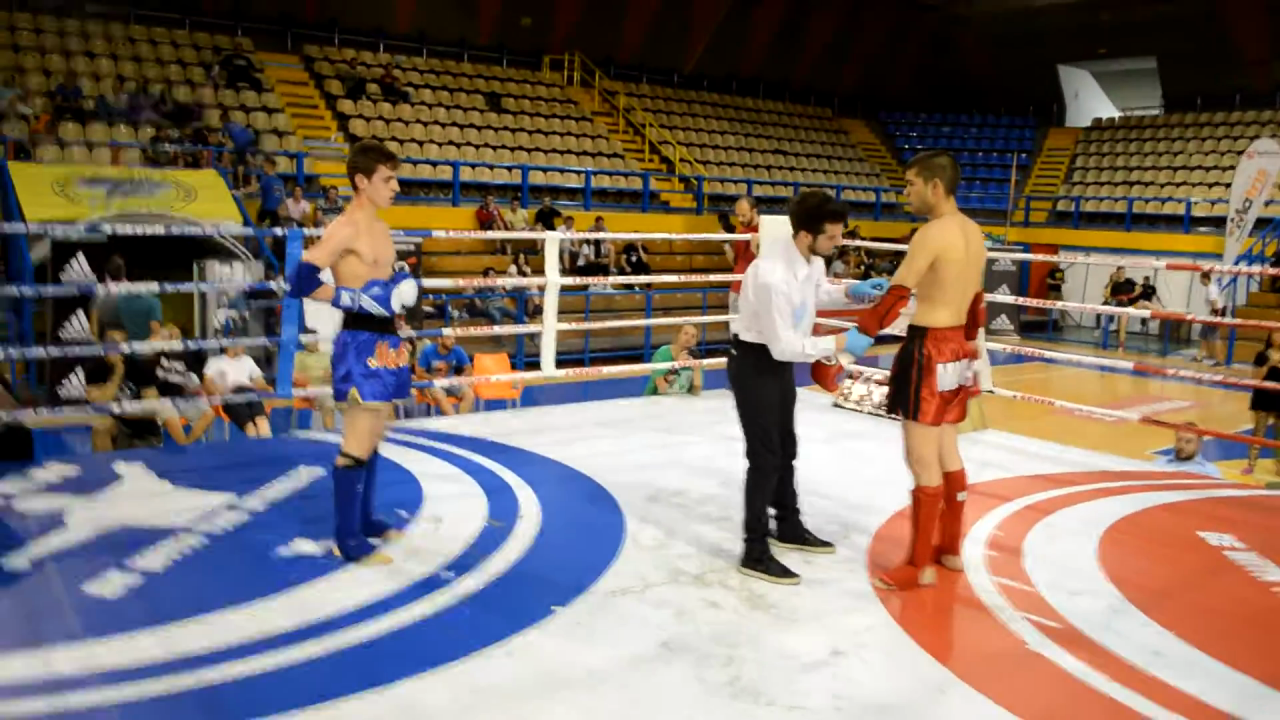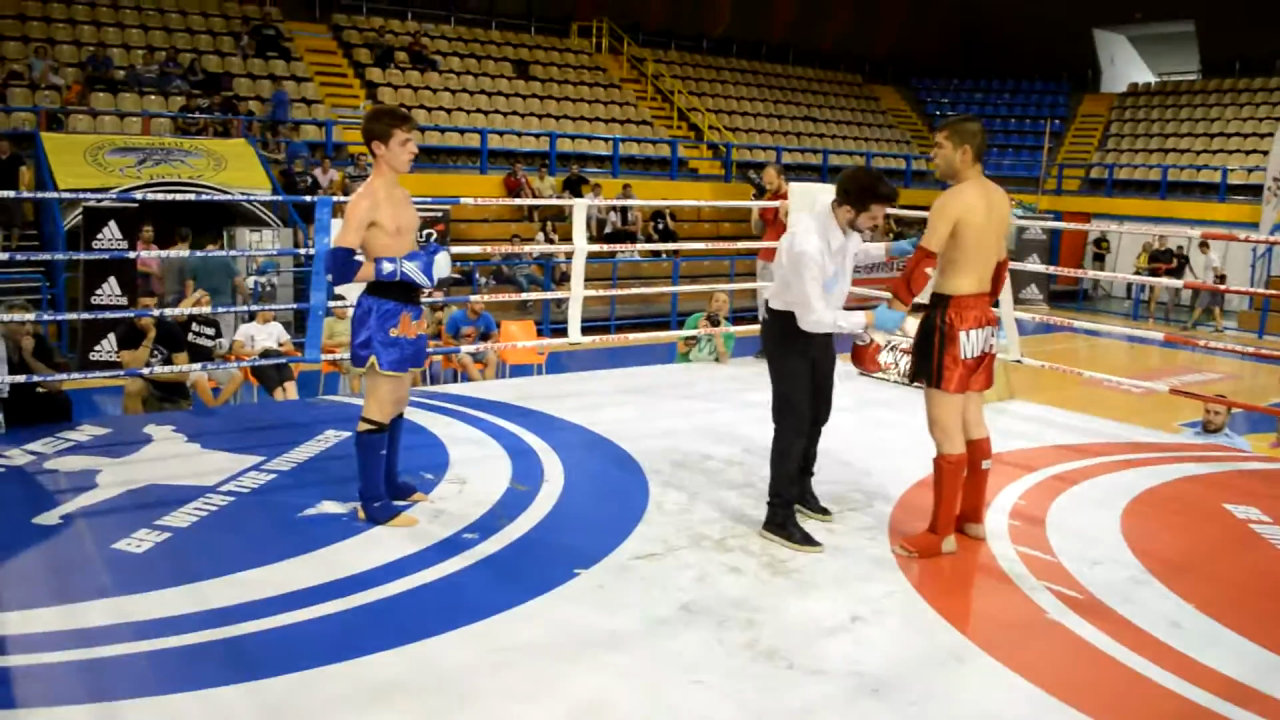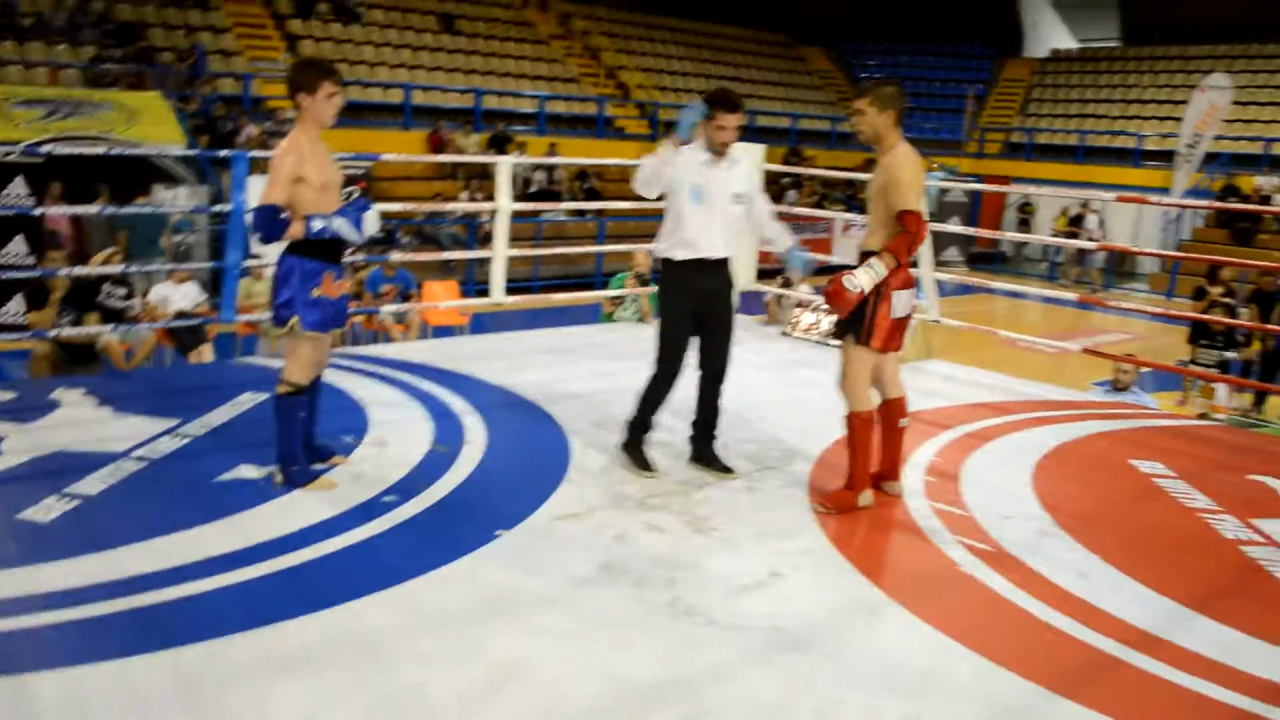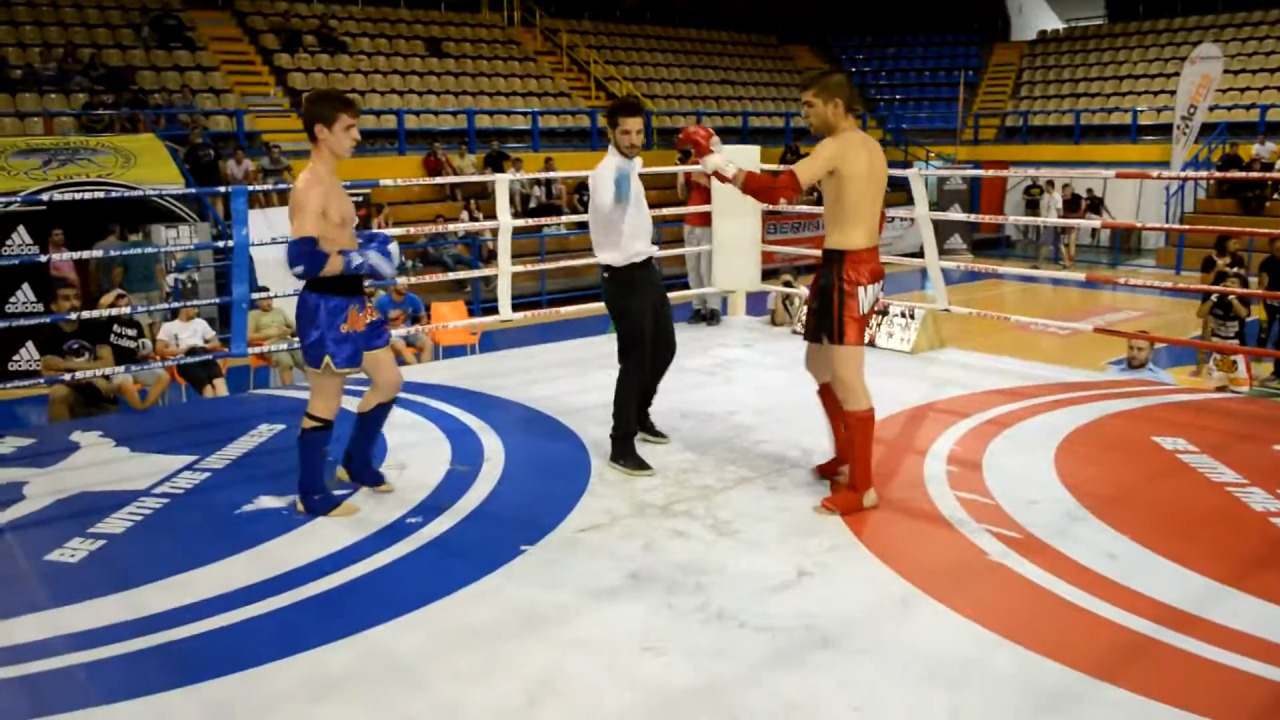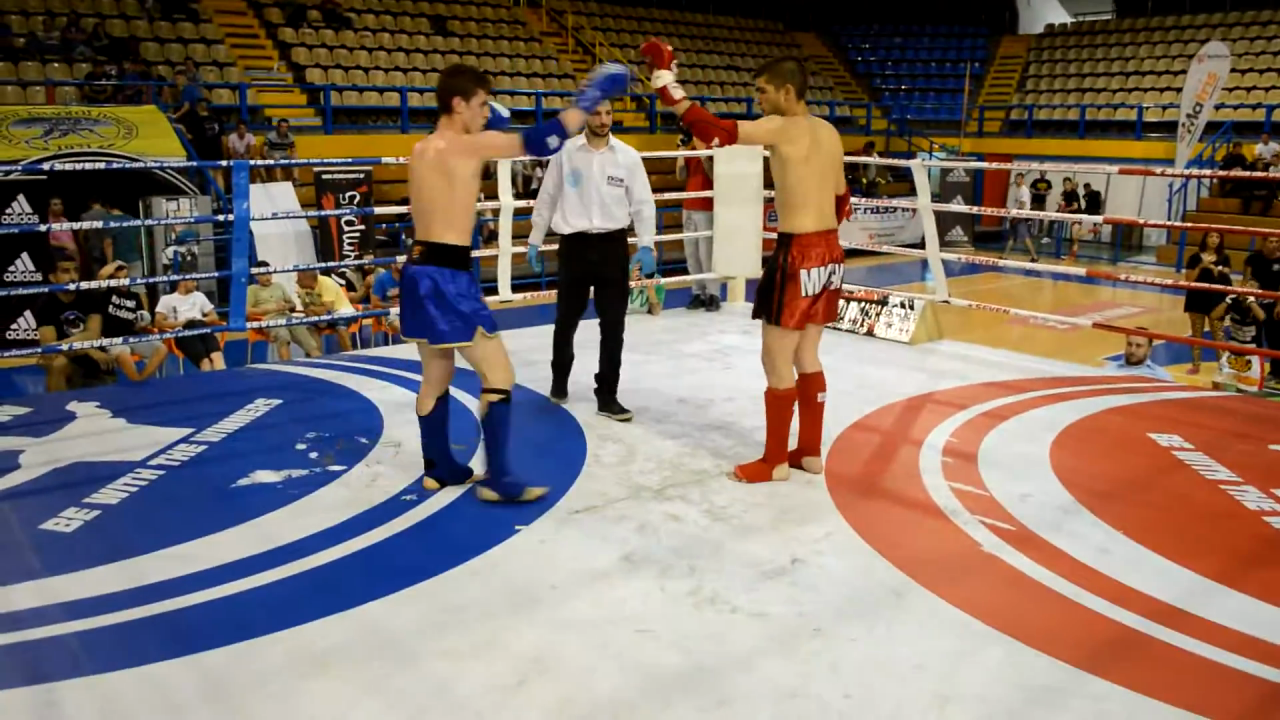
dt=0.7s
person 1, frame 1
left shoulder: (933, 233)
right shoulder: (974, 233)
left elbow: (897, 296)
left wrist: (853, 340)
left hip: (929, 349)
right hip: (956, 348)
left knee: (922, 460)
right knee: (947, 453)
left ankle: (920, 566)
right ankle: (950, 548)
person 1, frame 2
left shoulder: (953, 199)
right shoulder: (1000, 199)
left elbow: (922, 264)
left hip: (952, 318)
right hip: (981, 316)
left knee: (946, 428)
right knee: (972, 421)
left ankle: (941, 533)
right ankle: (973, 517)
person 1, frame 3
left shoulder: (898, 161)
right shoulder: (898, 158)
left elbow: (913, 230)
left wrist: (865, 274)
left hip: (880, 284)
right hip: (890, 282)
left knee: (856, 383)
right knee: (886, 379)
left ankle: (857, 488)
right ankle: (889, 473)
person 1, frame 4
left shoulder: (837, 147)
right shoulder: (872, 148)
left elbow: (780, 190)
left wrist: (716, 161)
left hip: (845, 272)
right hip: (864, 265)
left knee: (848, 382)
right knee: (819, 364)
left ankle: (861, 487)
right ankle: (846, 457)
person 1, frame 5
left shoulder: (782, 128)
right shoulder: (829, 133)
left elbow: (712, 130)
left wrist: (664, 80)
left hip: (797, 256)
right hip: (827, 253)
left knee: (777, 360)
right knee: (806, 358)
left ankle: (774, 461)
right ankle: (809, 451)
person 2, frame 1
left shoulder: (382, 229)
right shoulder: (345, 229)
right elbow: (300, 281)
left wrist: (402, 289)
right wrist: (355, 299)
left hip: (387, 342)
right hip: (361, 344)
left knee: (373, 439)
right knee: (359, 444)
left ankle: (364, 518)
right ankle: (348, 538)
person 2, frame 2
left shoulder: (403, 196)
right shoulder: (366, 199)
right elbow: (338, 268)
left wrist: (427, 262)
right wrist: (399, 269)
left hip: (407, 310)
right hip: (383, 311)
left knee: (397, 403)
right knee: (379, 408)
left ankle: (390, 482)
right ankle: (372, 501)
person 2, frame 3
left shoulder: (321, 149)
right shoulder: (291, 153)
right elbow: (267, 226)
left wrist: (352, 215)
right wrist: (327, 225)
left hip: (328, 268)
right hip: (306, 270)
left knee: (317, 363)
right knee: (300, 369)
left ankle: (308, 445)
right ankle: (292, 465)
person 2, frame 4
left shoulder: (328, 181)
right shoulder: (311, 186)
right elbow: (303, 260)
left wrist: (368, 244)
right wrist: (363, 260)
left hip: (352, 302)
right hip: (327, 306)
left knee: (389, 381)
right knee: (324, 404)
left ankle: (357, 462)
right ankle: (312, 494)
person 2, frame 5
left shoulder: (421, 149)
right shoulder: (470, 145)
right elbow: (542, 140)
left wrist: (485, 128)
right wrist: (593, 92)
left hip: (419, 271)
right hip: (447, 277)
left knee: (436, 376)
right knee: (498, 377)
left ankle: (440, 469)
right ankle: (499, 479)
person 3, frame 1
left shoulder: (810, 256)
right shoulder: (772, 275)
right elbow: (783, 345)
left wrist: (851, 291)
right wrist: (840, 343)
left hip: (780, 357)
right hip: (755, 362)
left knee: (785, 448)
right knee: (765, 454)
left ankle: (789, 526)
right ankle: (755, 552)
person 3, frame 2
left shoulder: (847, 224)
right shoulder: (806, 244)
right elbow: (812, 317)
left wrist: (891, 250)
right wrist: (871, 319)
left hip: (819, 325)
right hip: (789, 329)
left knee: (817, 413)
right knee: (793, 421)
left ankle: (800, 488)
right ankle: (779, 517)
person 3, frame 3
left shoulder: (743, 169)
right shoulder: (681, 159)
left elbow: (761, 219)
right elbow: (644, 185)
left wrist: (789, 247)
right wrist: (674, 142)
left hip: (718, 275)
right hip: (680, 274)
left knee: (715, 367)
right knee: (670, 366)
left ankle: (702, 446)
right ankle: (635, 437)
person 3, frame 4
left shoulder: (629, 169)
right shoulder: (609, 171)
right elbow: (606, 207)
right wrist: (619, 191)
left hip: (645, 269)
right hip: (625, 276)
left knee: (664, 348)
right knee: (635, 362)
left ankle: (638, 416)
right ankle: (622, 447)
person 3, frame 5
left shoulder: (628, 156)
right shoulder: (565, 153)
left elbow: (643, 203)
right elbow: (546, 198)
left wrist: (646, 245)
right wrist: (535, 242)
left hip: (613, 245)
right hip: (575, 245)
left knee: (613, 324)
right knee: (566, 319)
left ankle: (607, 395)
right ankle: (559, 378)
